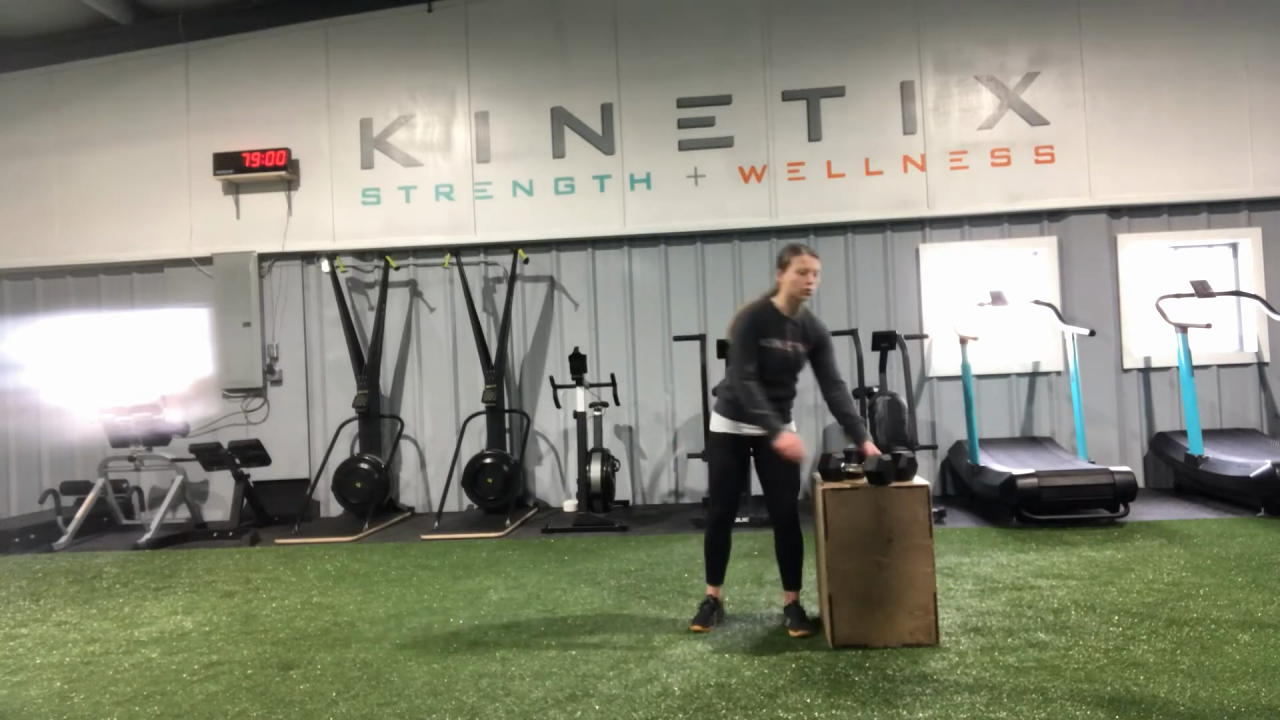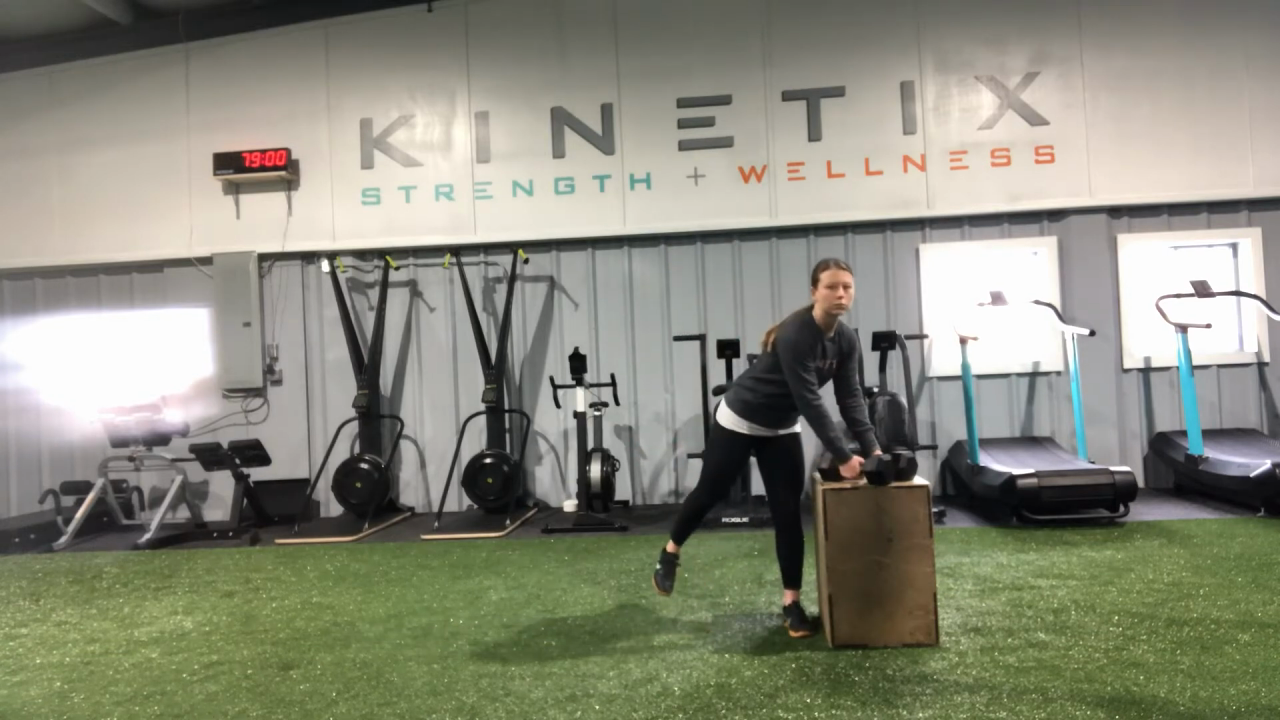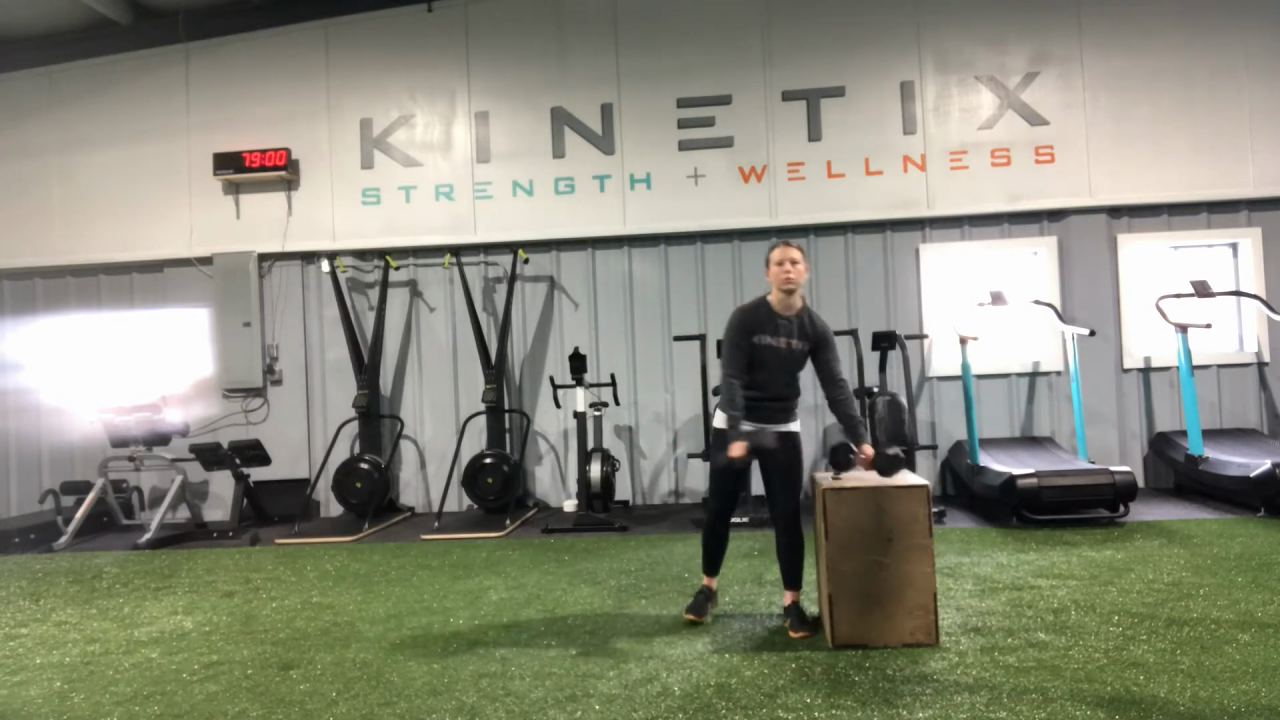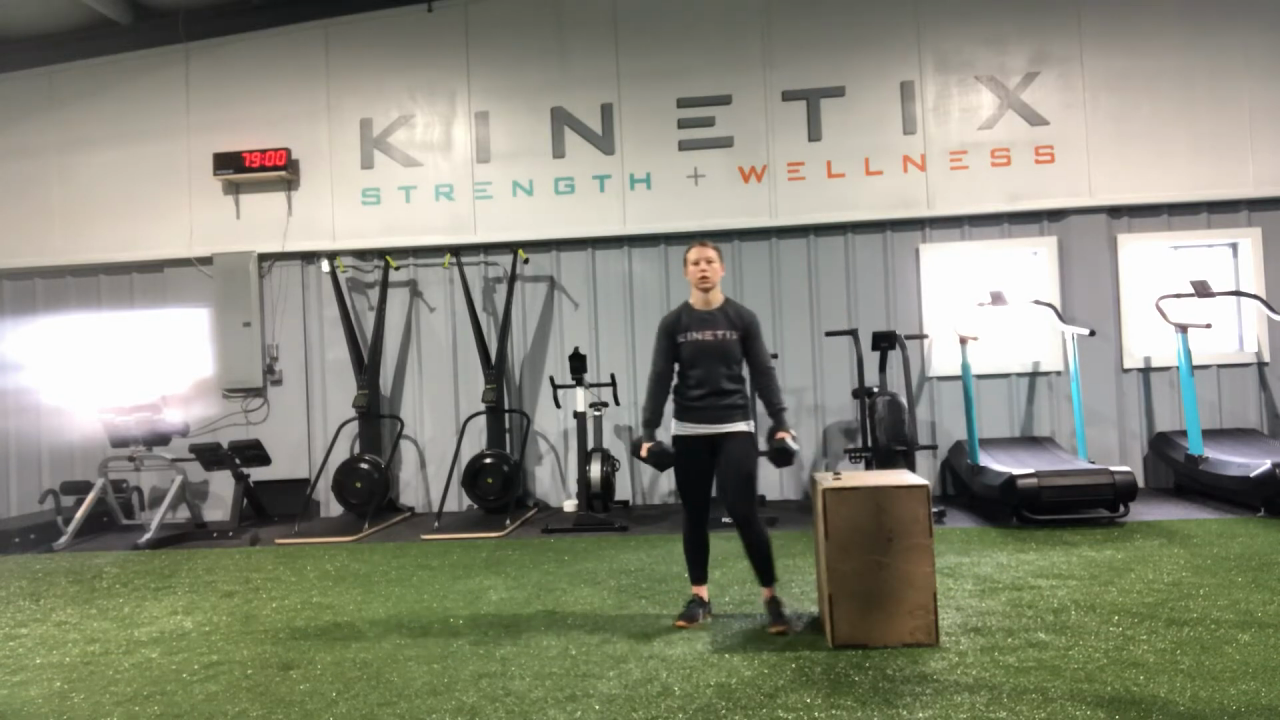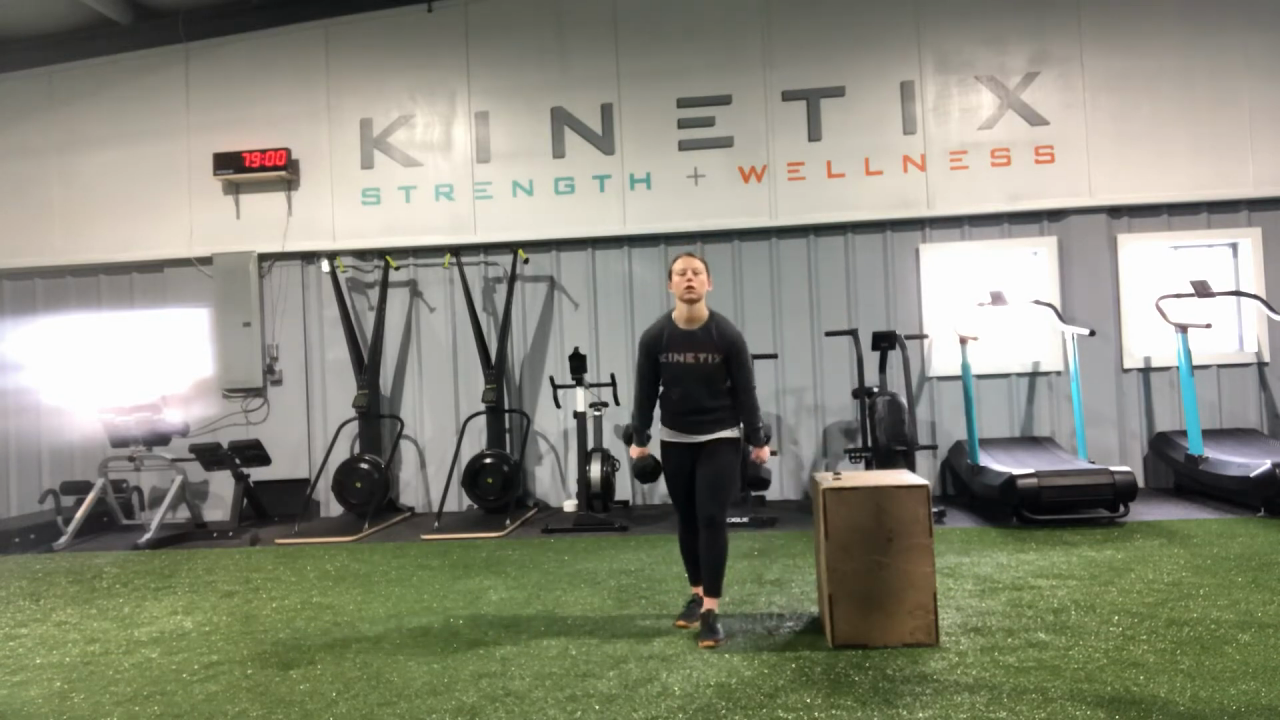
dt=0.5s
person 1, frame 1
left shoulder: (815, 328)
right shoulder: (752, 319)
left elbow: (833, 386)
right elbow: (743, 380)
left wrist: (862, 438)
right wrist: (777, 432)
left hip: (777, 428)
right hip: (730, 424)
left knee: (786, 515)
right knee: (721, 511)
left ankle: (792, 603)
right ankle: (712, 598)
person 1, frame 2
left shoulder: (846, 340)
right shoulder: (795, 334)
left elbow: (850, 397)
right elbow: (809, 399)
left wrist: (871, 447)
right wrist: (842, 456)
left hip: (782, 428)
right hip: (739, 419)
left knee: (788, 514)
right knee: (709, 493)
left ankle: (792, 603)
right ankle: (671, 551)
person 1, frame 3
left shoulder: (815, 327)
right shoulder: (745, 318)
left elbow: (834, 384)
right elbow: (731, 378)
left wrist: (859, 438)
right wrist: (734, 435)
left hip: (782, 427)
right hip: (736, 425)
left knee: (787, 514)
right knee: (720, 507)
left ankle: (792, 603)
right ankle: (708, 587)
person 1, frame 4
left shoulder: (742, 318)
right shoulder: (673, 323)
left elbow: (763, 373)
right elbow: (659, 379)
left wrist: (779, 423)
right wrist: (649, 432)
left hip: (736, 428)
right hip: (689, 430)
left knee: (744, 514)
right knee: (695, 516)
left ankle: (770, 596)
right ankle: (699, 596)
person 1, frame 5
left shoulder: (728, 335)
right shoulder: (654, 336)
left elbow: (744, 391)
right elbow: (646, 390)
left wrist: (757, 440)
right wrist: (638, 438)
left hip: (721, 436)
right hip: (675, 438)
left knee: (712, 518)
right knee: (687, 520)
left ankle: (711, 610)
right ankle: (697, 594)
